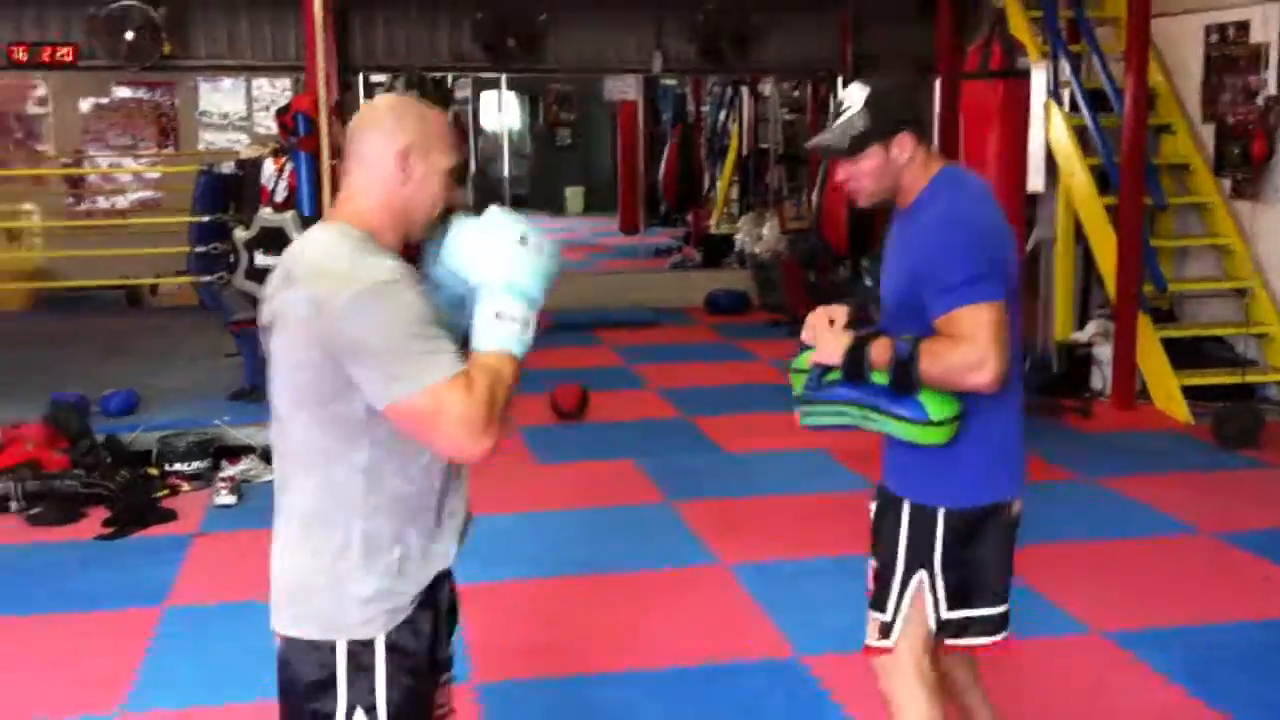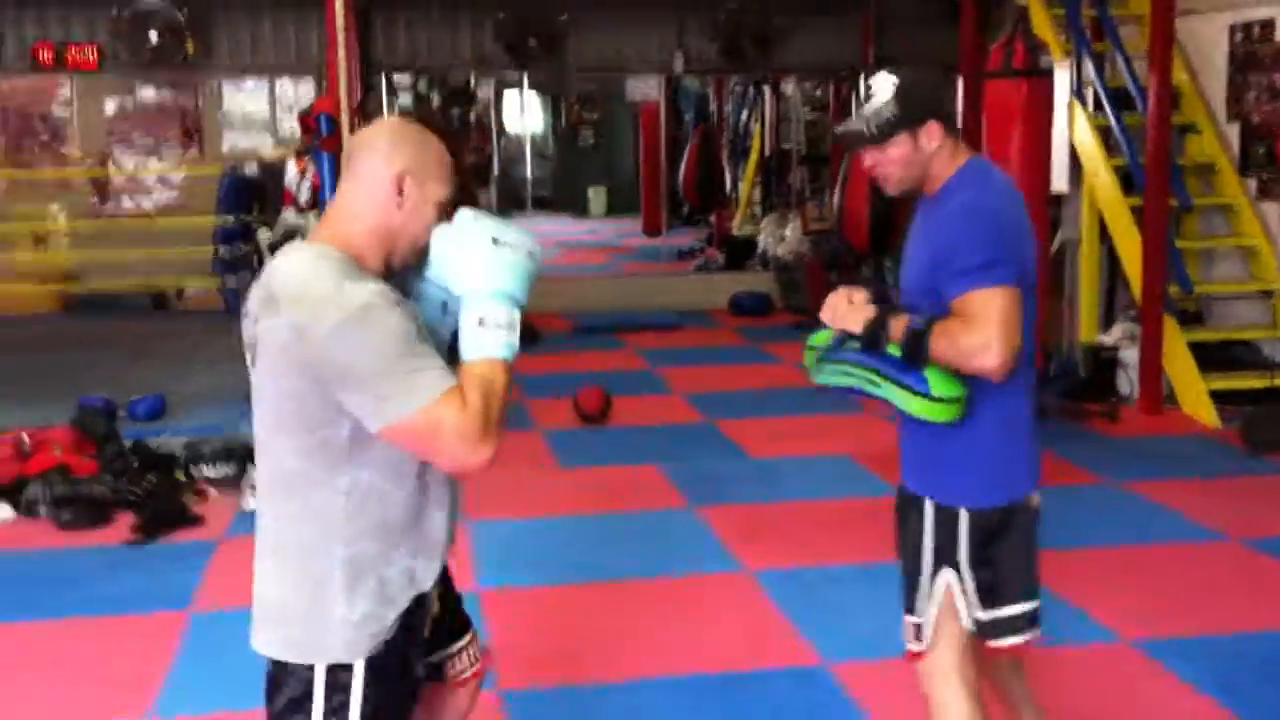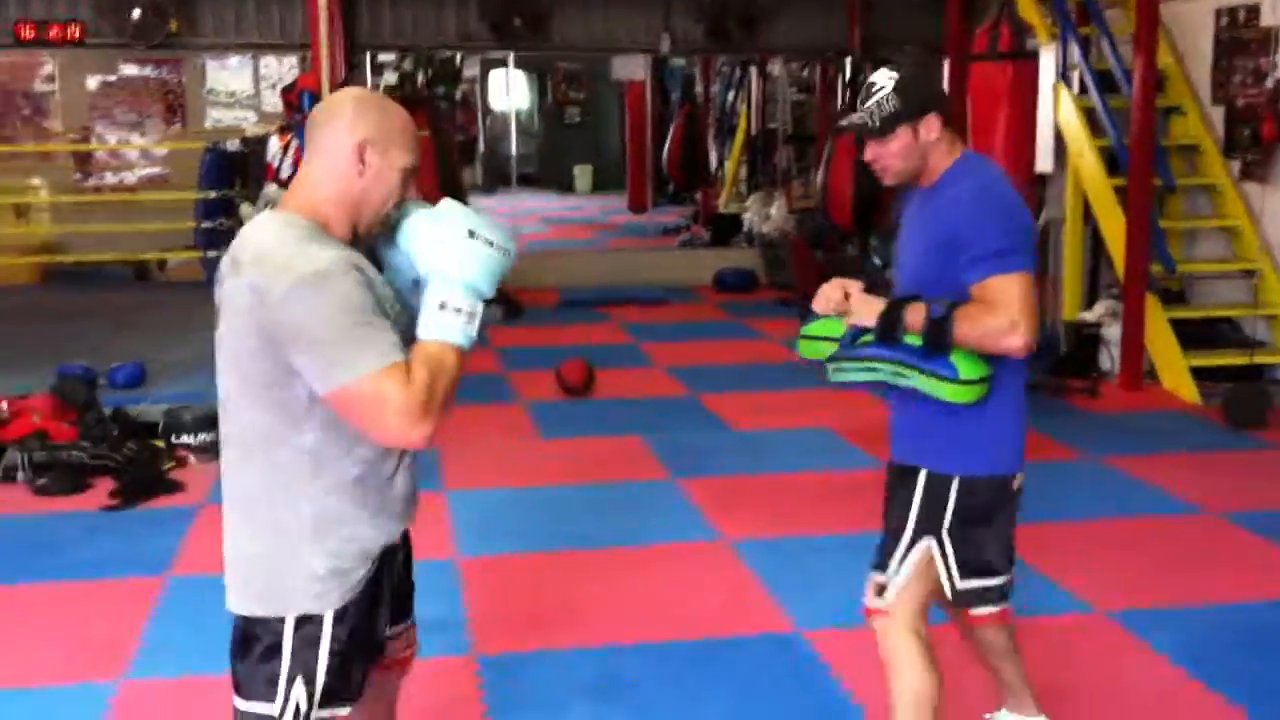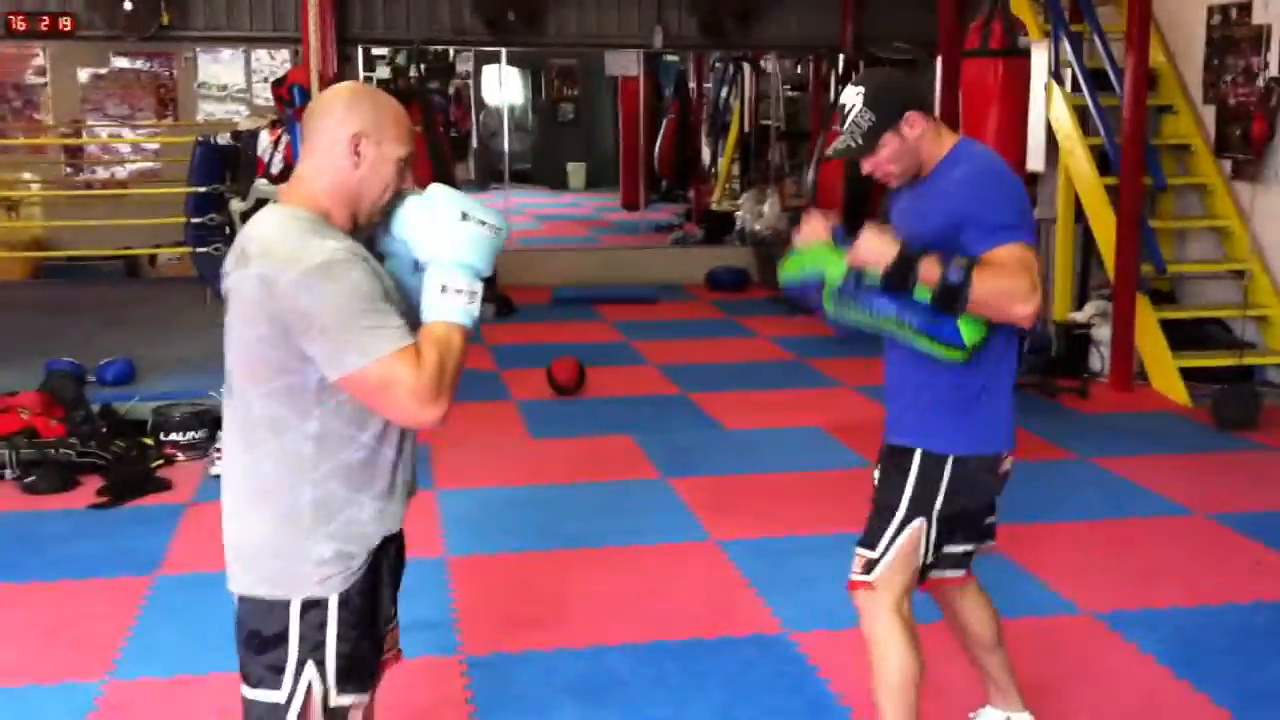
dt=0.2s
person 1, frame 1
left shoulder: (951, 224)
right shoulder: (930, 204)
left elbow: (977, 363)
left wrist: (866, 351)
right wrist: (854, 321)
left hip: (953, 471)
right hip: (937, 463)
left knee: (899, 656)
right knee: (933, 632)
person 1, frame 2
left shoulder: (972, 213)
right shoulder: (949, 198)
left elbow: (989, 348)
left wrist: (883, 324)
right wrist: (872, 305)
left hip: (966, 471)
right hip: (958, 461)
left knee: (941, 658)
right knee: (983, 625)
person 1, frame 3
left shoulder: (978, 203)
right shoulder: (926, 194)
left elbow: (1011, 330)
left wrist: (896, 314)
right wrist: (860, 294)
left hip: (957, 447)
right hip: (940, 436)
left knee: (894, 613)
right knee: (966, 593)
person 1, frame 4
left shoulder: (981, 182)
right shoulder: (913, 187)
left elbow: (1020, 299)
left wrist: (910, 260)
right wrist: (834, 247)
left hip: (951, 428)
right hip: (927, 420)
left knee: (880, 594)
right knee: (942, 574)
person 2, frame 1
left shoulder: (327, 259)
right shoulder: (364, 287)
left elbow: (413, 368)
right elbow: (470, 431)
left wrist: (465, 292)
right wrist: (510, 300)
left hip: (397, 567)
right hip: (361, 593)
person 2, frame 2
left shoulder: (312, 277)
right shoulder: (347, 310)
left elbow: (402, 382)
right elbow: (469, 442)
left wrist: (448, 298)
right wrist: (492, 304)
right hip: (342, 612)
person 2, frame 3
left shoulder: (291, 244)
right shoulder: (307, 273)
left elbow: (366, 352)
right elbow: (408, 417)
left wrist: (416, 275)
right wrist: (457, 293)
left hip: (355, 535)
right hip: (309, 564)
left knee: (379, 669)
person 2, frame 4
left shoulder: (283, 235)
right shoulder: (315, 264)
left elbow: (368, 343)
right elbow: (422, 397)
left wrist: (411, 262)
right wrist: (456, 275)
left hip: (340, 529)
right hip: (309, 551)
